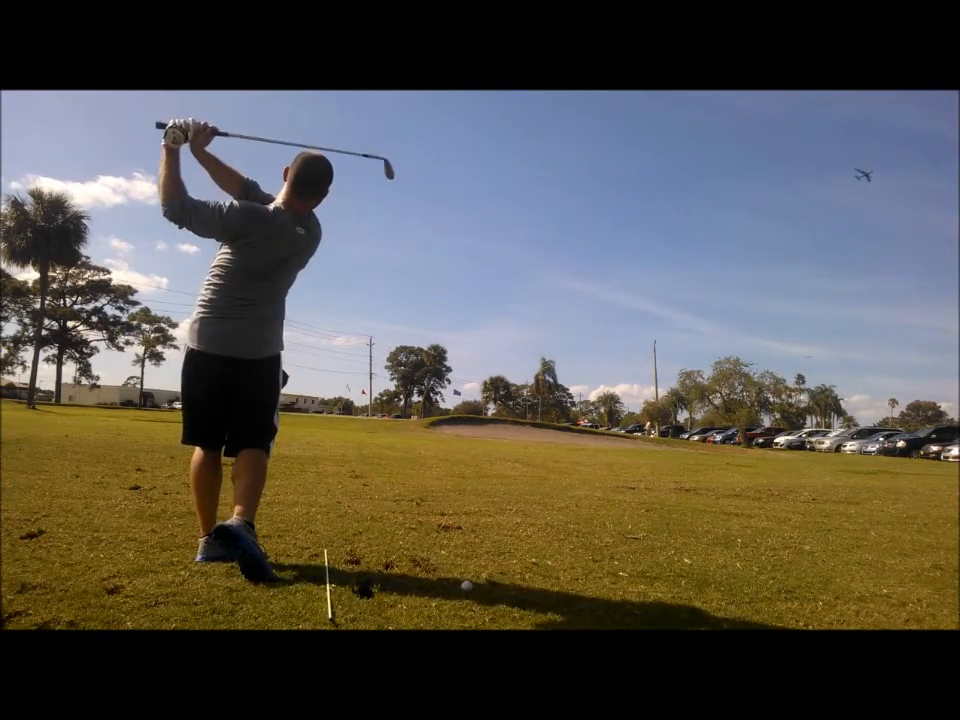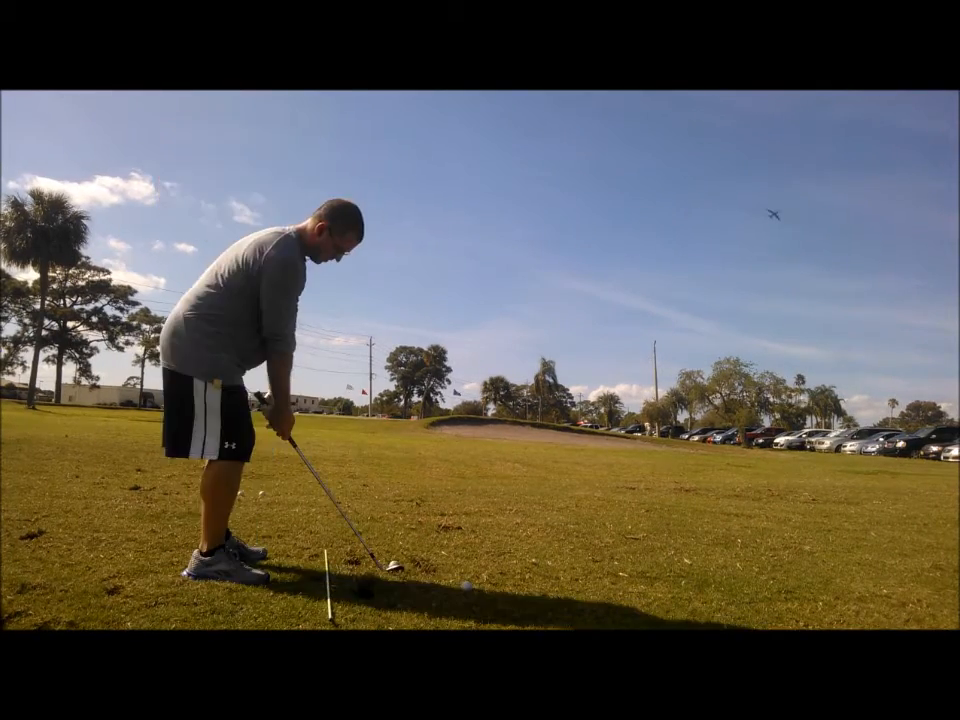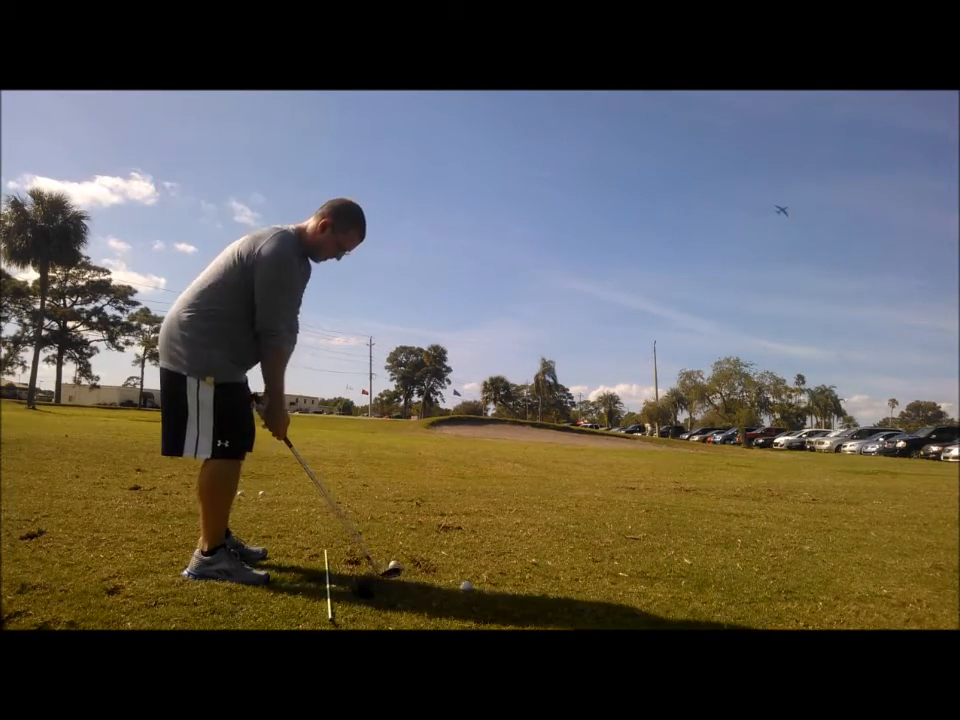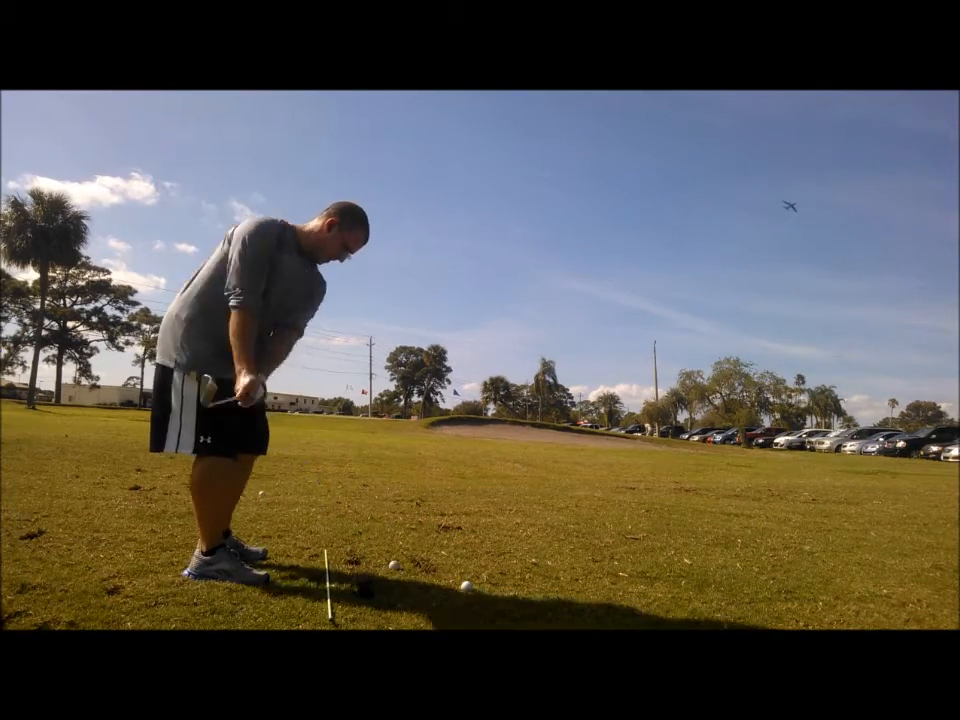
dt=0.3s
person 1, frame 1
left shoulder: (252, 220)
right shoulder: (309, 233)
left elbow: (175, 207)
left wrist: (173, 147)
right wrist: (201, 151)
left hip: (208, 345)
right hip: (258, 353)
left knee: (207, 444)
right knee: (253, 444)
left ankle: (210, 538)
right ankle: (241, 524)
person 1, frame 2
left shoulder: (280, 246)
right shoulder: (285, 256)
left elbow: (274, 333)
right elbow: (279, 338)
left wrist: (276, 399)
right wrist: (282, 403)
left hip: (210, 354)
right hip: (200, 353)
left knee: (231, 449)
right knee: (227, 451)
left ankle: (218, 539)
right ankle: (209, 555)
person 1, frame 3
left shoulder: (293, 256)
right shoulder: (279, 250)
left elbow: (285, 334)
right elbow: (272, 335)
left wrist: (271, 396)
right wrist: (276, 401)
left hip: (219, 357)
right hip: (195, 352)
left knee: (231, 449)
right knee: (222, 451)
left ankle: (219, 538)
right ankle: (209, 554)
person 1, frame 4
left shoulder: (313, 285)
right shoulder: (264, 232)
left elbow: (288, 334)
right elbow: (241, 301)
left wrist: (256, 375)
right wrist: (244, 370)
left hip: (238, 365)
right hip: (192, 351)
left knee: (245, 449)
right knee: (214, 450)
left ankle: (220, 537)
right ankle: (209, 554)
